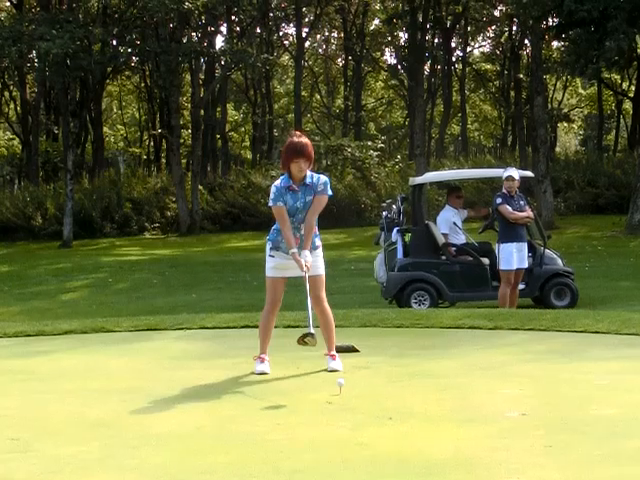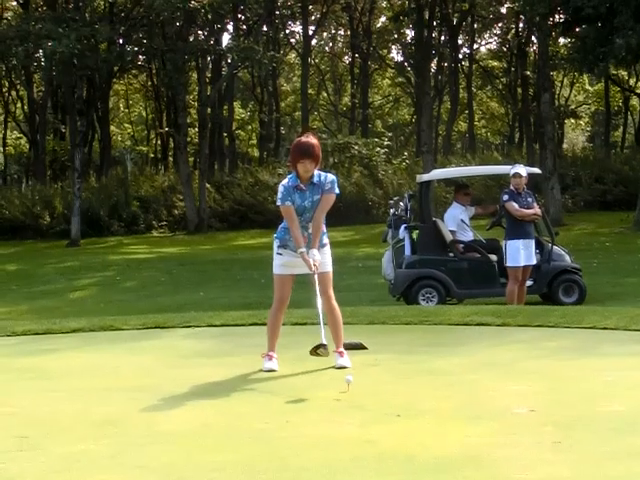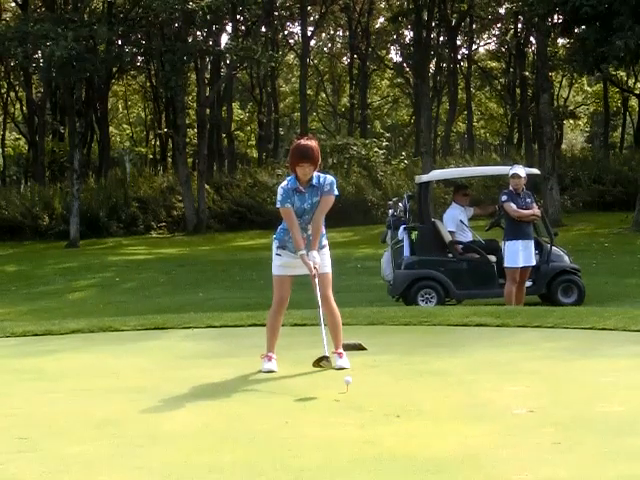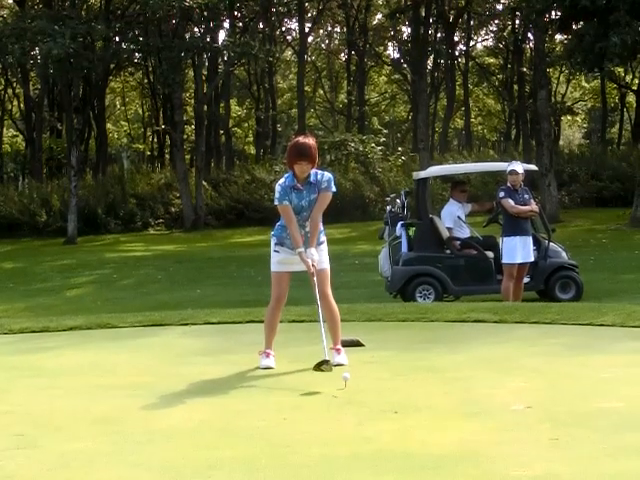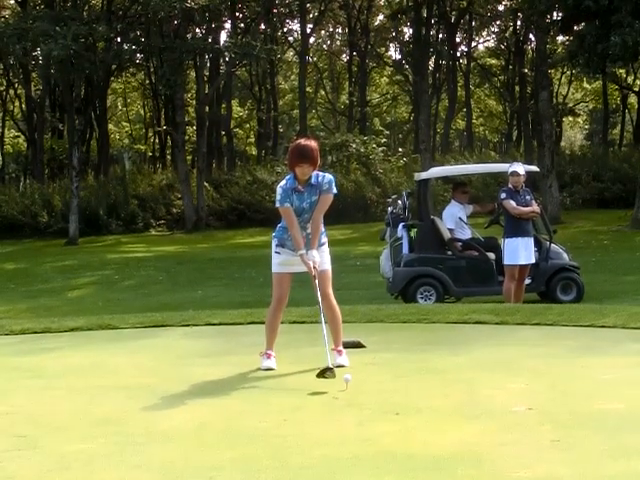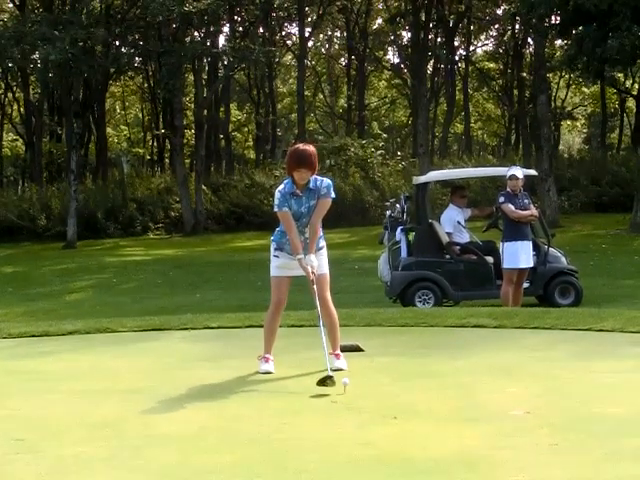
dt=0.5s
person 1, frame 1
left shoulder: (320, 182)
right shoulder: (278, 188)
left elbow: (311, 219)
right elbow: (285, 225)
left wrist: (305, 252)
right wrist: (295, 255)
left hip: (311, 247)
right hip: (280, 249)
left knee: (320, 301)
right knee: (272, 303)
left ankle: (332, 353)
right ankle: (262, 356)
person 1, frame 2
left shoulder: (328, 181)
right shoulder: (285, 187)
left elbow: (319, 218)
right elbow: (293, 224)
left wrist: (314, 250)
right wrist: (303, 254)
left hip: (319, 246)
right hip: (287, 247)
left knee: (327, 298)
right knee: (280, 301)
left ankle: (340, 350)
right ankle: (270, 353)
person 1, frame 3
left shoulder: (327, 182)
right shoulder: (285, 189)
left elbow: (318, 219)
right elbow: (293, 226)
left wrist: (313, 252)
right wrist: (303, 256)
left hip: (318, 246)
right hip: (287, 248)
left knee: (326, 298)
right knee: (280, 301)
left ankle: (339, 351)
right ankle: (269, 354)
person 1, frame 4
left shoulder: (324, 180)
right shoulder: (283, 186)
left elbow: (316, 216)
right elbow: (291, 223)
left wrist: (311, 249)
right wrist: (302, 254)
left hip: (316, 242)
right hip: (285, 245)
left knee: (325, 295)
right knee: (278, 298)
left ankle: (337, 348)
right ankle: (267, 351)
person 1, frame 5
left shoulder: (326, 181)
right shoulder: (284, 188)
left elbow: (317, 218)
right elbow: (293, 226)
left wrist: (313, 251)
right wrist: (303, 256)
left hip: (317, 244)
right hip: (286, 246)
left knee: (327, 296)
right knee: (279, 299)
left ankle: (339, 349)
right ankle: (268, 352)
person 1, frame 6
left shoulder: (324, 186)
right shoulder: (282, 192)
left elbow: (315, 222)
right elbow: (291, 230)
left wrist: (311, 255)
right wrist: (301, 260)
left hip: (315, 247)
right hip: (284, 250)
left knee: (325, 300)
right knee: (277, 303)
left ankle: (336, 353)
right ankle: (266, 356)
person 2, frame 1
left shoulder: (521, 197)
right shoulder: (499, 197)
left elbow: (531, 218)
right elbow: (510, 215)
left wrist: (517, 217)
right wrist: (525, 214)
left hip: (522, 243)
right hip: (506, 243)
left knee: (516, 283)
right knee: (507, 282)
person 2, frame 2
left shoulder: (529, 194)
right shoulder: (507, 194)
left elbow: (539, 214)
right elbow: (516, 212)
left wrist: (523, 214)
right wrist: (532, 211)
left hip: (529, 239)
right hip: (514, 240)
left knee: (523, 280)
right knee: (515, 279)
person 2, frame 3
left shoulder: (528, 195)
right shoulder: (505, 195)
left elbow: (537, 215)
right elbow: (514, 212)
left wrist: (522, 215)
right wrist: (531, 212)
left hip: (528, 240)
right hip: (513, 241)
left knee: (522, 281)
right knee: (512, 280)
person 2, frame 4
left shoulder: (526, 191)
right shoulder: (503, 191)
left elbow: (536, 211)
right elbow: (512, 208)
left wrist: (520, 211)
right wrist: (529, 208)
left hip: (526, 236)
right hip: (510, 237)
left knee: (520, 277)
right knee: (509, 276)
person 2, frame 5
left shoulder: (527, 192)
right shoulder: (505, 192)
left elbow: (537, 212)
right elbow: (514, 210)
left wrist: (522, 213)
right wrist: (531, 209)
left hip: (528, 238)
right hip: (512, 238)
left knee: (522, 278)
right knee: (511, 277)
person 2, frame 6
left shoulder: (525, 196)
right shoulder: (503, 196)
left elbow: (535, 216)
right elbow: (513, 213)
left wrist: (520, 216)
right wrist: (529, 213)
left hip: (526, 241)
right hip: (510, 242)
left knee: (520, 282)
right knee: (509, 281)
